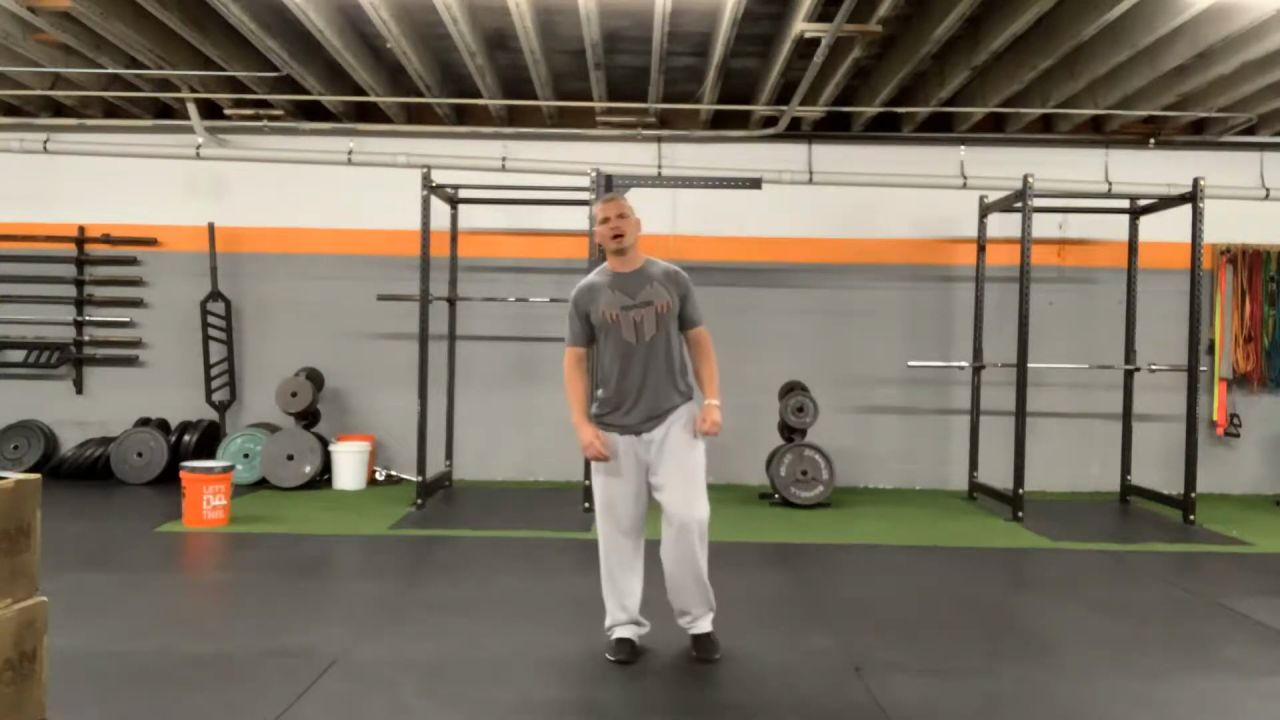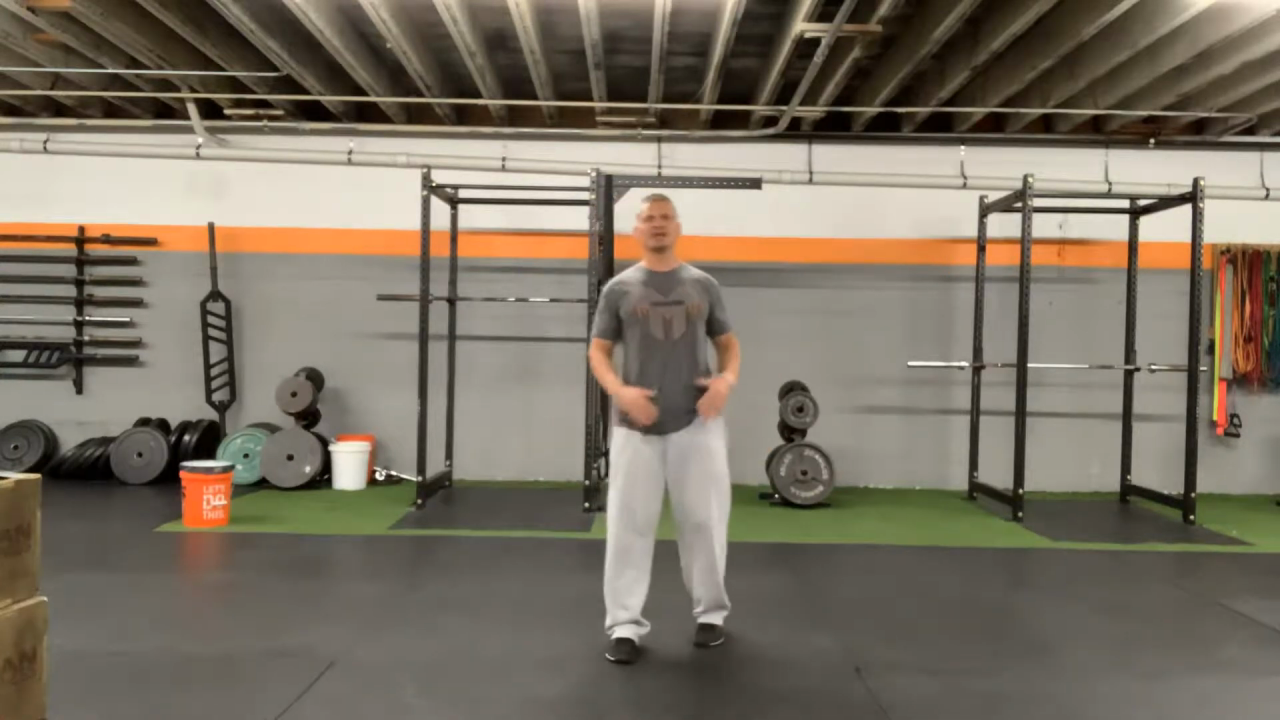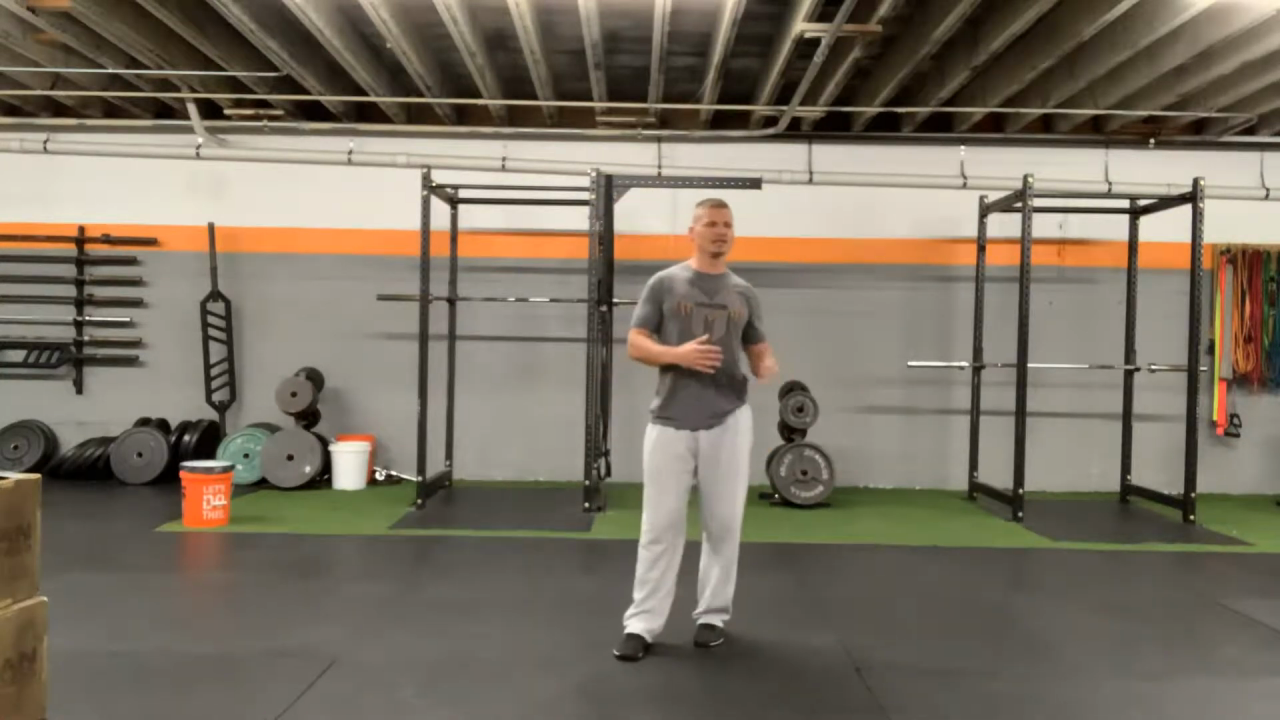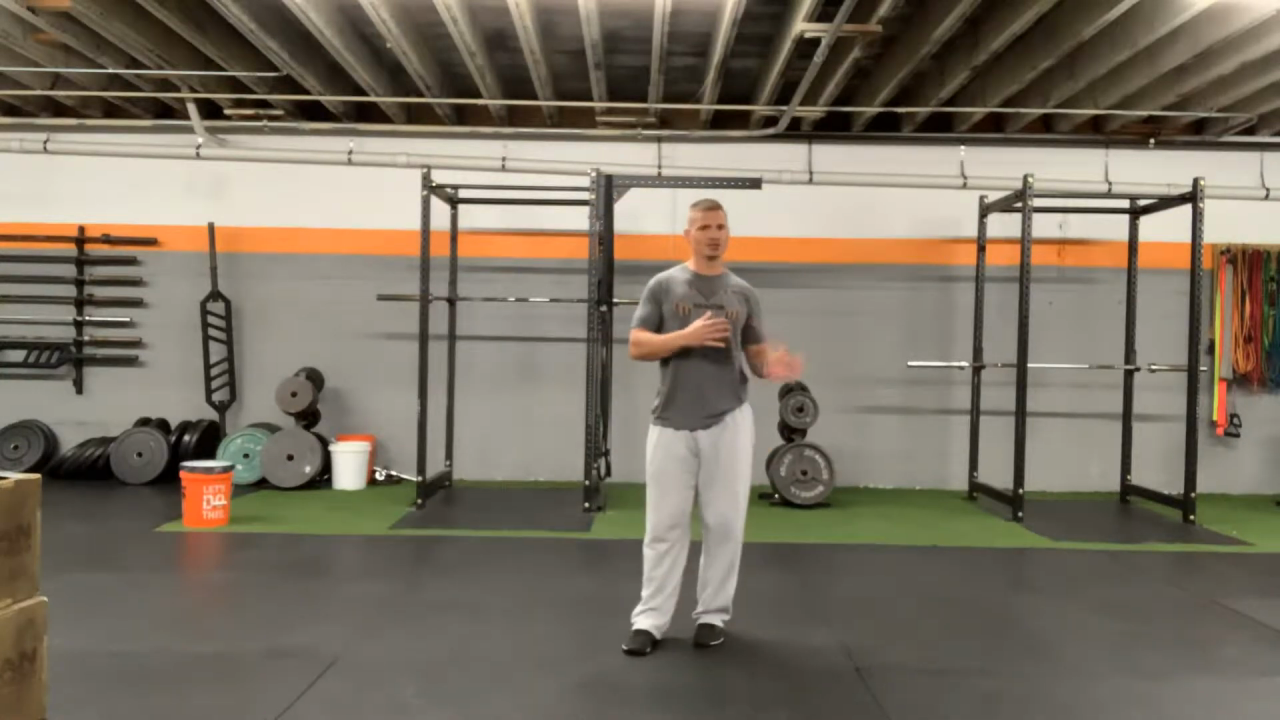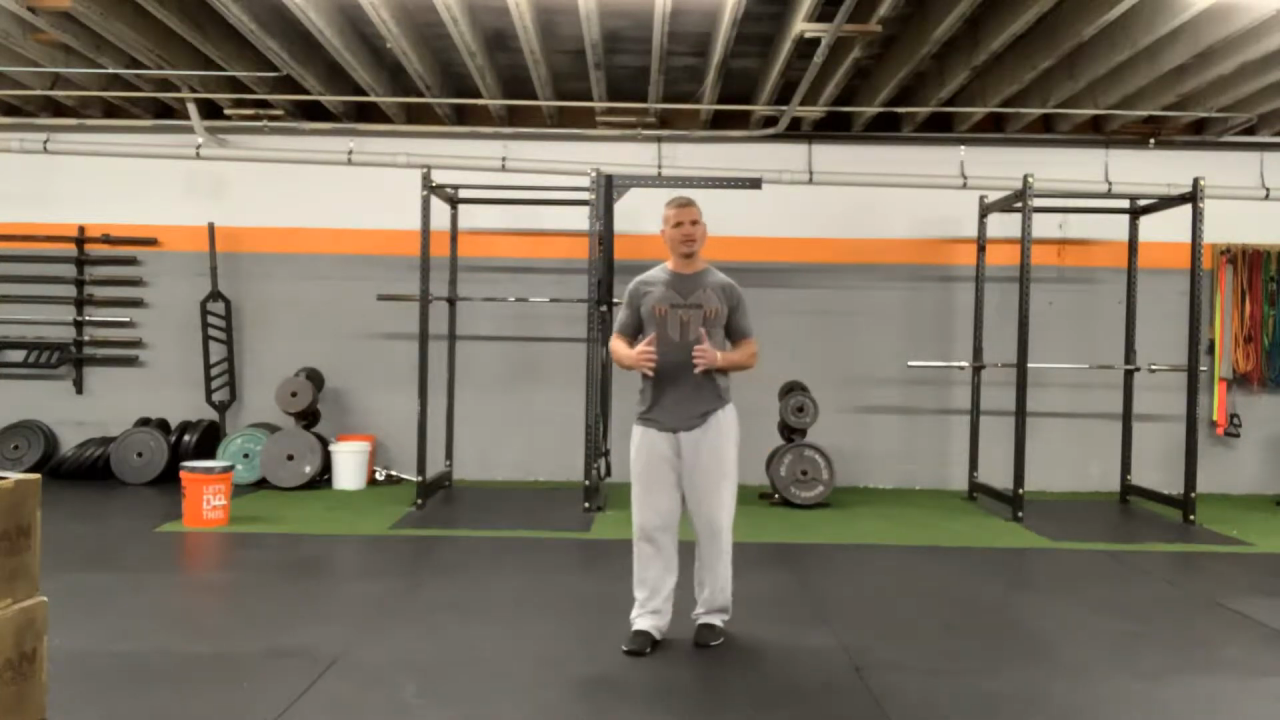
dt=0.5s
person 1, frame 1
left shoulder: (673, 279)
right shoulder: (586, 293)
left elbow: (699, 342)
right elbow: (575, 361)
left wrist: (711, 400)
right wrist: (581, 424)
left hip: (675, 417)
right hip: (615, 428)
left knee: (687, 517)
right knee: (619, 530)
left ankle: (698, 619)
right ankle: (624, 625)
person 1, frame 2
left shoulder: (704, 285)
right shoulder: (619, 288)
left elbow: (729, 345)
right elbow: (598, 352)
left wrist: (727, 378)
right wrist: (619, 391)
left hip: (698, 423)
right hip: (637, 426)
left knee: (703, 524)
right knee: (628, 527)
left ankle: (710, 613)
right ankle: (624, 625)
person 1, frame 3
left shoulder: (744, 293)
right shoulder: (664, 283)
left elbow: (758, 352)
right elbow: (636, 344)
left wrist: (765, 368)
right wrist: (679, 355)
left hip: (728, 421)
right hip: (670, 422)
left knee: (723, 524)
right knee: (660, 524)
left ankle: (713, 613)
right ankle: (642, 622)
person 1, frame 4
left shoulder: (743, 293)
right shoulder: (662, 285)
left elbow: (757, 352)
right elbow: (637, 345)
left wrist: (773, 365)
right wrist: (687, 337)
left hip: (729, 421)
right hip: (672, 423)
left knee: (724, 523)
right knee: (665, 525)
left ankle: (713, 614)
right ankle: (650, 619)
person 1, frame 5
left shoulder: (726, 288)
right shoulder: (642, 287)
left elbow: (748, 352)
right elbow: (617, 342)
left wrist: (719, 359)
right wrist: (631, 357)
left hip: (711, 421)
right hip: (654, 423)
left knee: (713, 524)
right knee: (652, 525)
left ankle: (712, 613)
right ankle: (648, 619)
